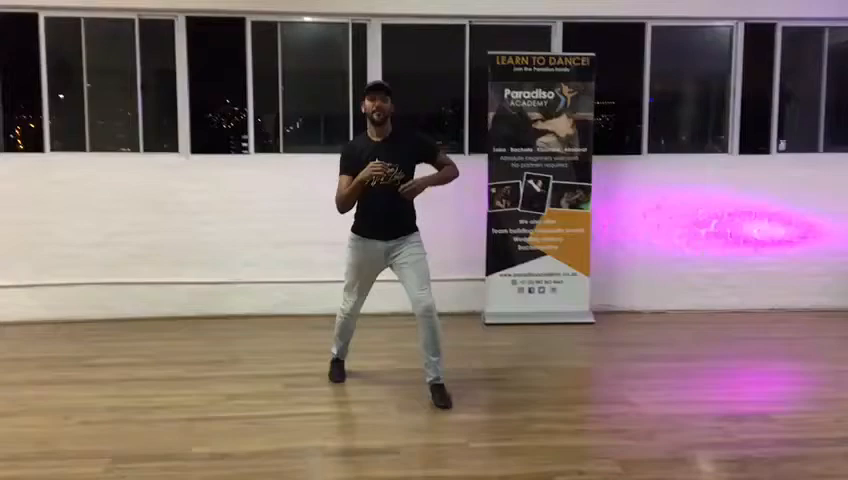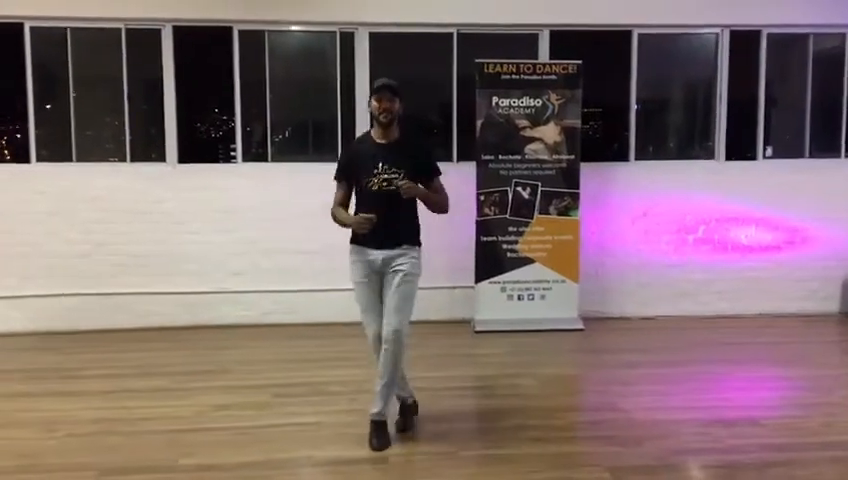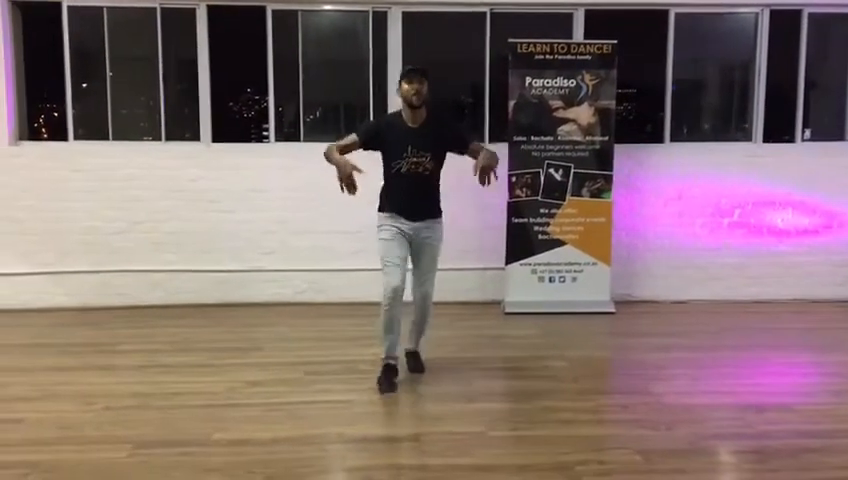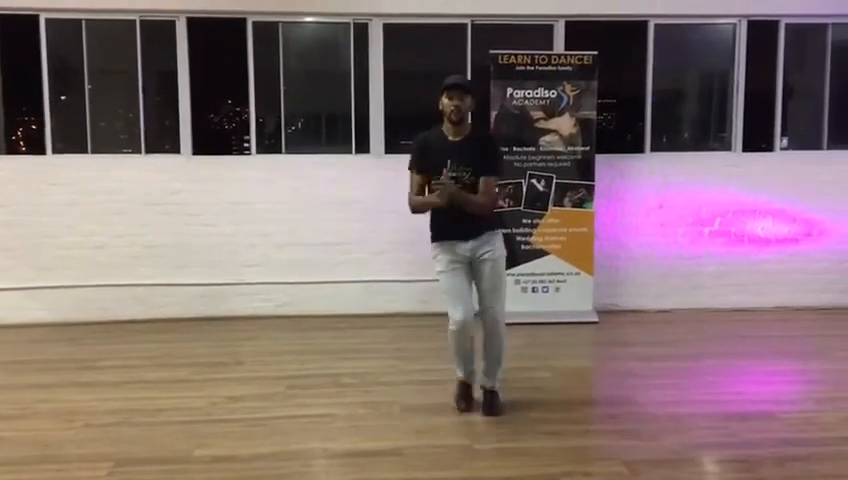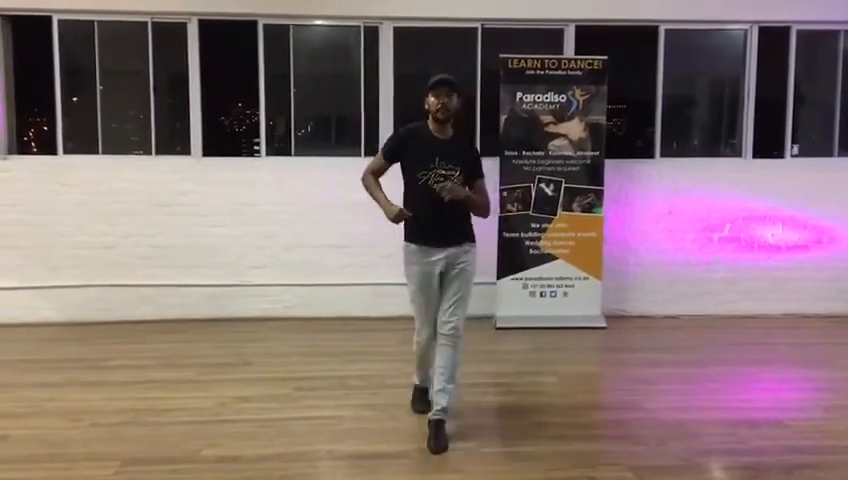
dt=1s
person 1, frame 1
left shoulder: (411, 141)
right shoulder: (353, 150)
left elbow: (452, 169)
right elbow: (342, 205)
left wrist: (425, 181)
right wrist: (362, 178)
left hip: (406, 239)
right hip: (365, 240)
left knee: (425, 307)
right knee: (351, 304)
left ankle: (435, 379)
right ankle: (337, 357)
person 1, frame 2
left shoulder: (418, 150)
right shoulder: (354, 151)
left elbow: (443, 206)
right elbow: (336, 208)
left wrist: (420, 191)
right wrist: (352, 221)
left hip: (405, 253)
right hip: (364, 253)
left knee: (395, 332)
right knee: (376, 334)
left ankle: (379, 415)
right ankle: (406, 400)
person 1, frame 3
left shoulder: (444, 128)
right shoulder: (383, 127)
left elbow: (483, 153)
right elbow: (332, 150)
left wrist: (488, 159)
right wrist: (342, 163)
left hip: (430, 223)
right hip: (393, 220)
left knee: (424, 294)
right knee: (394, 286)
left ankle: (413, 349)
right ankle: (389, 361)
person 1, frame 4
left shoulder: (485, 145)
right shoulder: (426, 144)
left elbow: (488, 204)
right elbow: (414, 204)
left wrist: (456, 194)
right wrist: (435, 198)
left hip: (487, 241)
right hip: (447, 245)
left knee: (493, 318)
right knee: (461, 320)
left ankle: (490, 386)
right ankle: (465, 376)
person 1, frame 5
left shoulder: (467, 150)
right shoulder: (407, 137)
left elbow: (485, 208)
right elbow: (368, 175)
left wrist: (461, 194)
right wrist: (386, 205)
left hip: (461, 251)
right hip: (419, 251)
left knee: (450, 330)
right knee: (425, 331)
left ankle: (438, 418)
right ankle: (422, 383)
